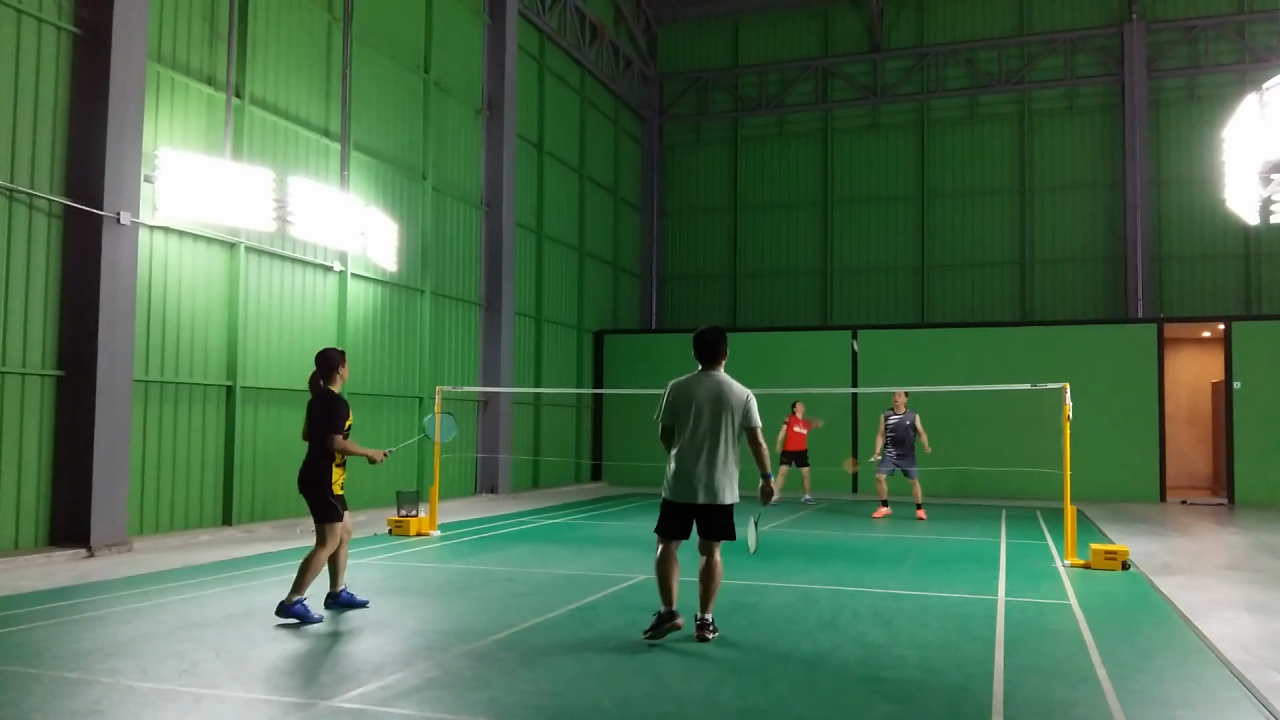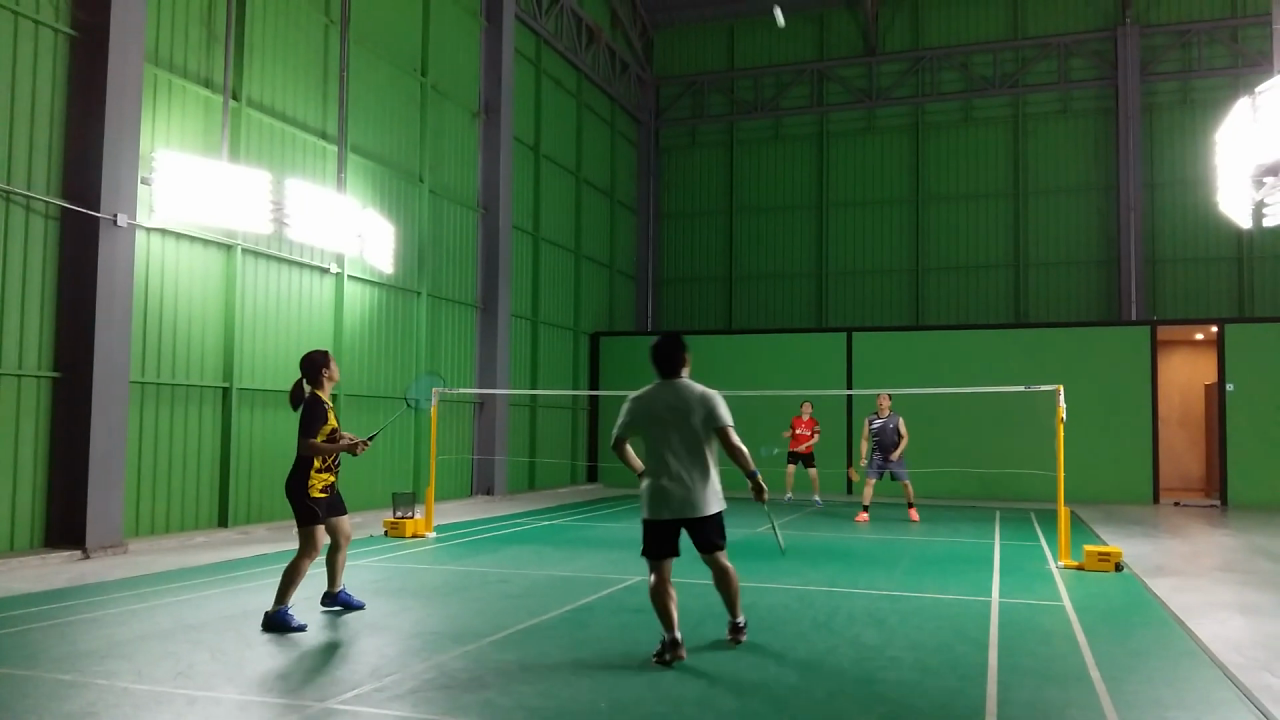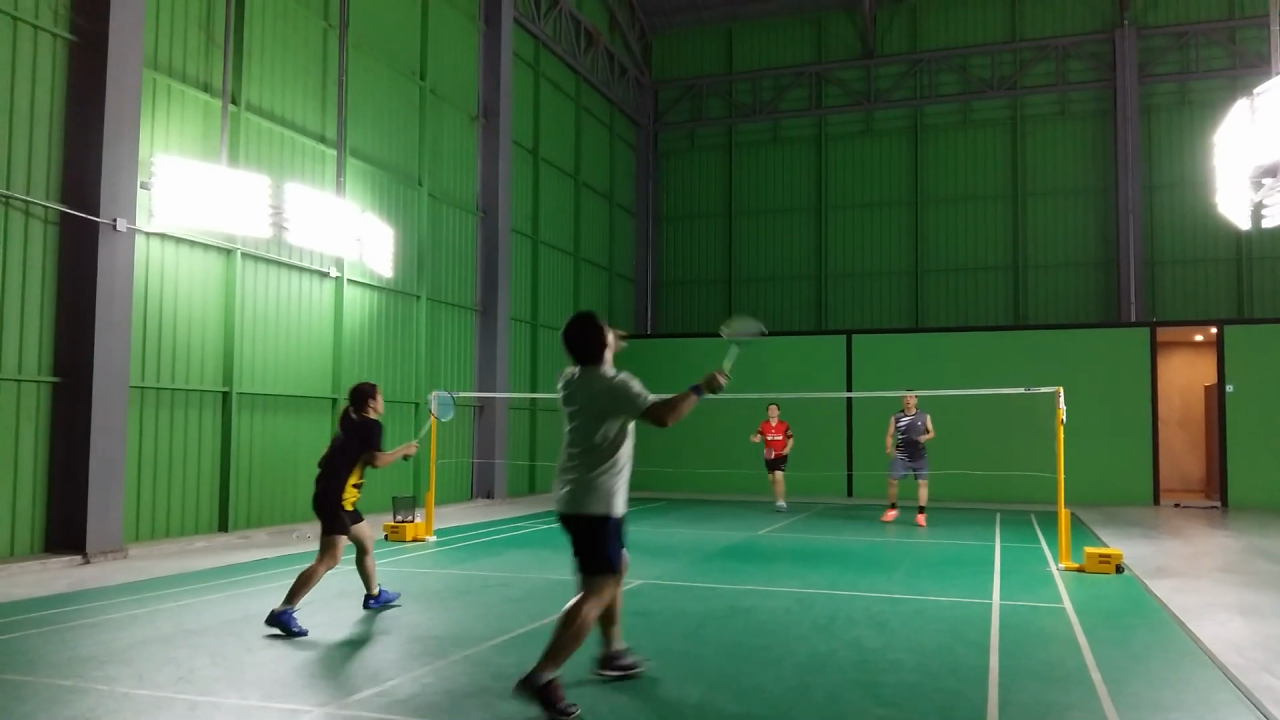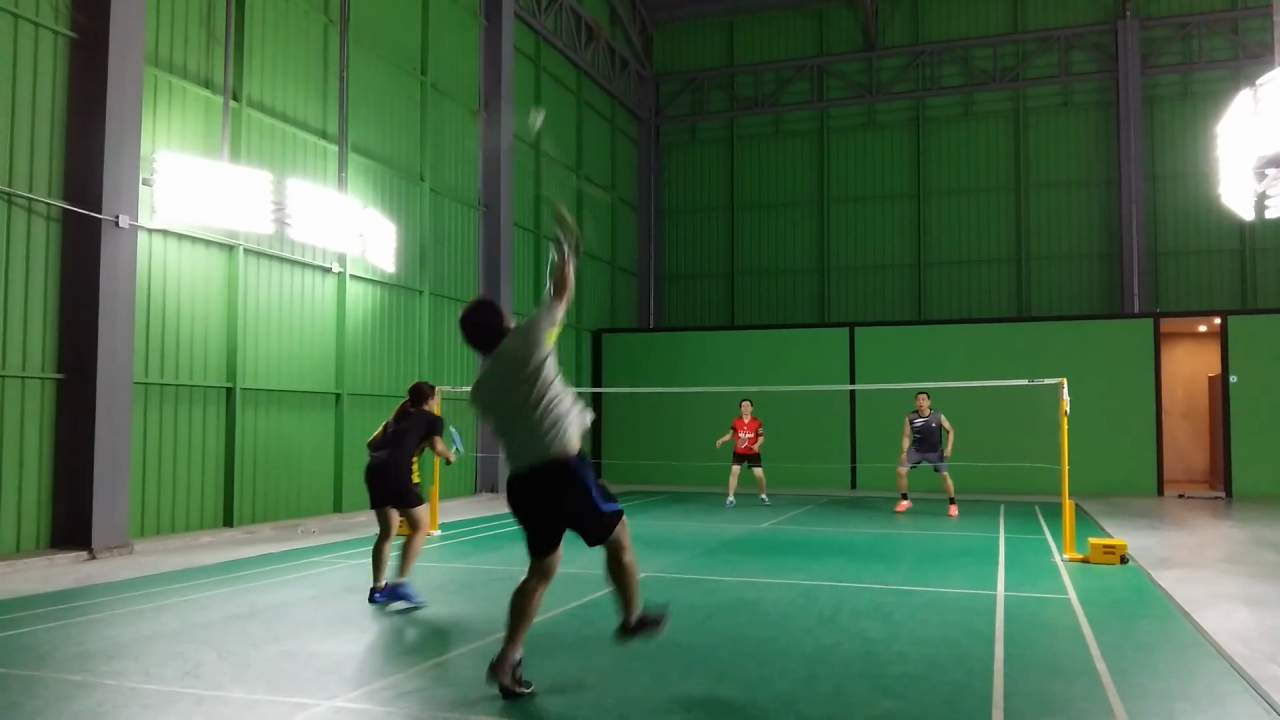
dt=0.5s
person 1, frame 1
left shoulder: (677, 388)
right shoulder: (742, 394)
left elbow: (665, 436)
right elbow: (757, 441)
right wrist: (766, 478)
left hip: (679, 484)
right hip: (720, 489)
left knee: (666, 547)
right knee: (710, 552)
left ankle: (669, 612)
right ankle: (704, 620)
person 1, frame 2
left shoulder: (637, 402)
right shoulder: (707, 397)
left elbow: (618, 445)
right elbow: (731, 442)
left wrist: (641, 472)
right wrist: (754, 476)
left hip: (658, 502)
right hip: (702, 499)
left knee: (659, 572)
right knee: (717, 559)
left ankle: (673, 638)
right ankle: (737, 622)
person 1, frame 3
left shoulder: (571, 381)
right shoulder: (617, 385)
right elbow: (662, 416)
left wrist: (608, 341)
right wrist: (701, 388)
left hip: (573, 499)
right hip: (598, 503)
left knee: (609, 575)
right knee: (597, 592)
left ankle: (614, 653)
right ankle: (541, 677)
person 1, frame 4
left shoulder: (480, 388)
right shoulder: (531, 336)
right elbow: (562, 294)
right wrist: (564, 257)
left hip: (523, 480)
right hip: (561, 467)
left knee: (541, 571)
right knee: (618, 538)
left ankle: (508, 660)
right ankle: (632, 617)
person 2, frame 1
left shoulder: (317, 400)
right shoulder: (337, 403)
left elbow: (308, 435)
right elbow: (336, 443)
right wrist: (370, 453)
left hip: (316, 476)
right hip: (324, 479)
left knee: (344, 534)
right knee: (327, 544)
left ankle: (337, 593)
right ankle: (292, 602)
person 2, frame 2
left shoulder: (324, 402)
right shoulder: (315, 404)
right elbow: (306, 446)
left wrist: (339, 436)
right wrist: (345, 447)
left hip: (326, 484)
right hip: (308, 487)
left knee: (343, 537)
right knee: (310, 551)
left ankle: (334, 592)
right ankle: (276, 613)
person 2, frame 3
left shoulder: (350, 427)
right shoulder: (371, 426)
left elbow: (324, 462)
right elbow: (376, 461)
right wrist: (403, 450)
left hip: (338, 498)
right hip: (336, 499)
left knee: (367, 541)
right knee: (328, 560)
left ankle: (374, 595)
right ankle: (282, 612)
person 2, frame 4
left shoulder: (396, 418)
right shoulder: (431, 419)
left elbow: (371, 444)
right elbow: (437, 447)
right wrist: (449, 456)
left hip: (374, 471)
right hip: (398, 474)
left knee: (387, 531)
right knee: (420, 528)
left ankle: (379, 588)
right ankle: (400, 583)
